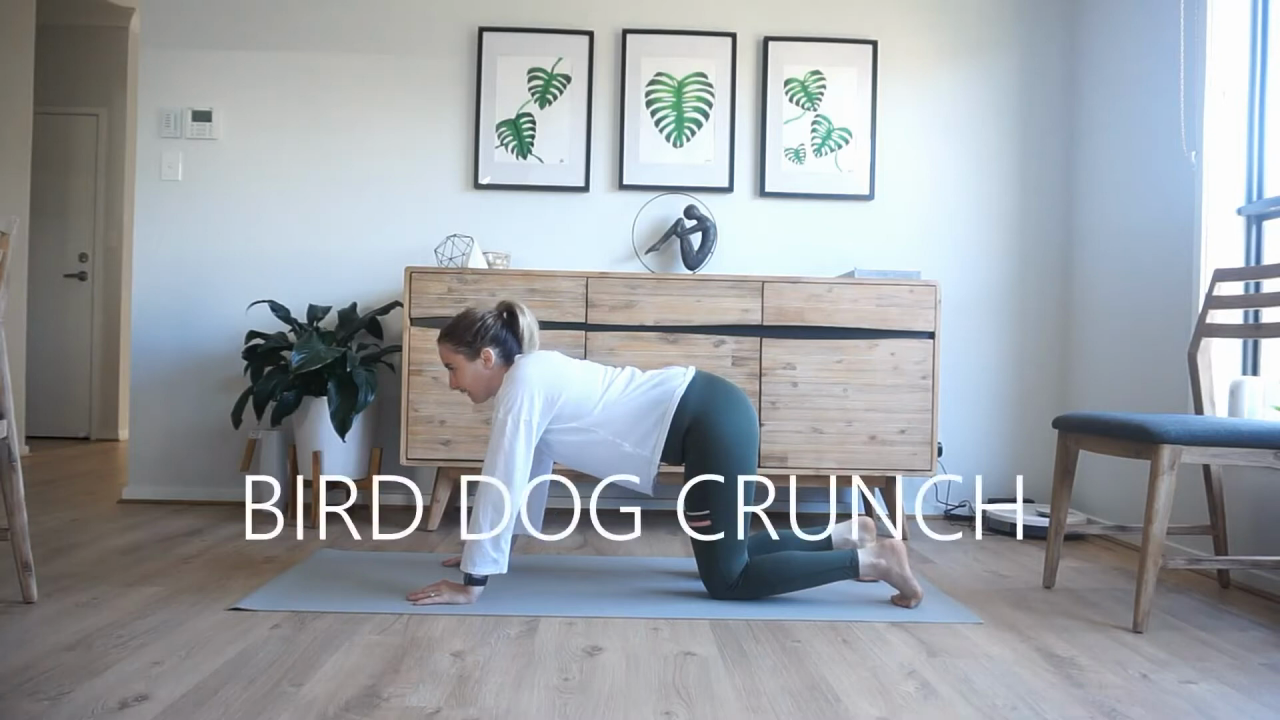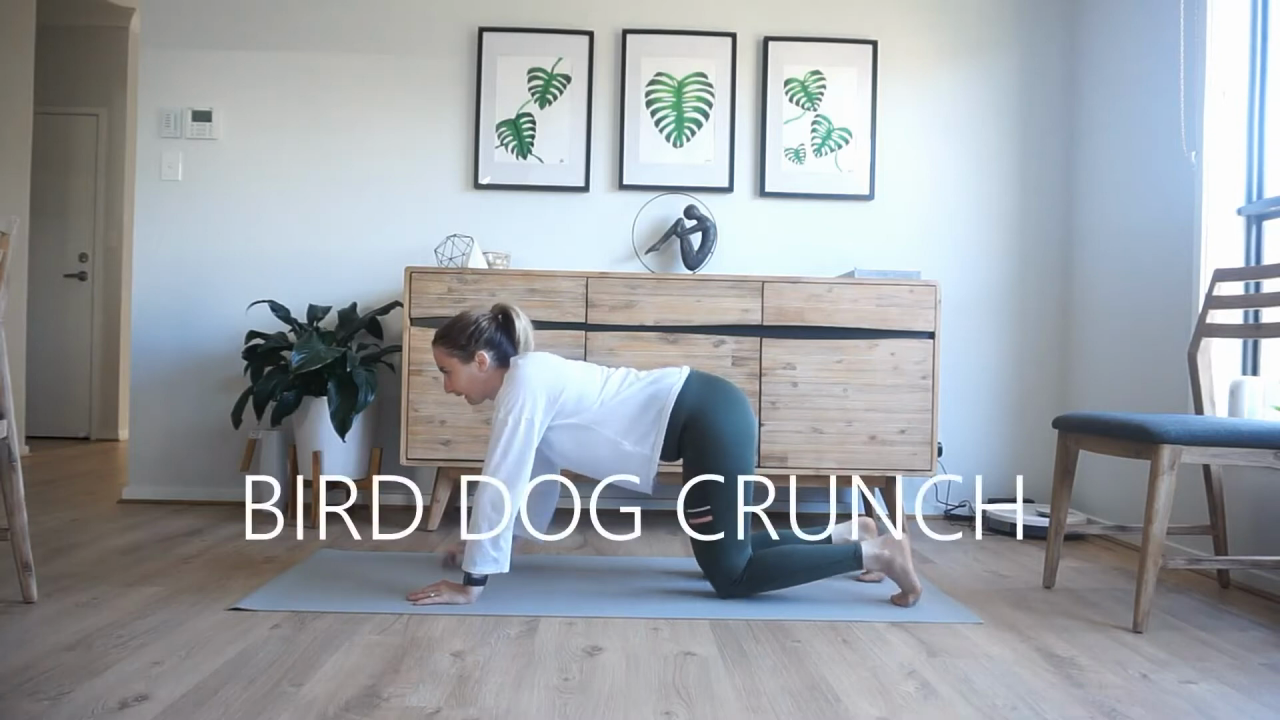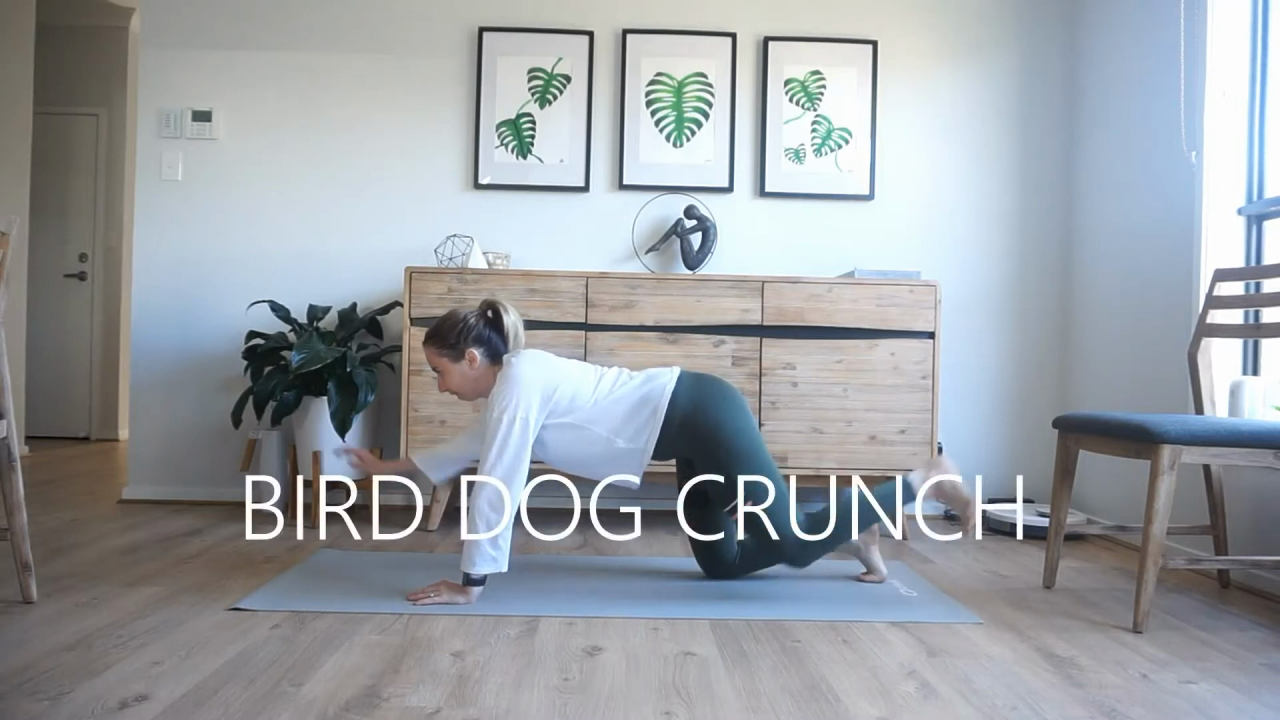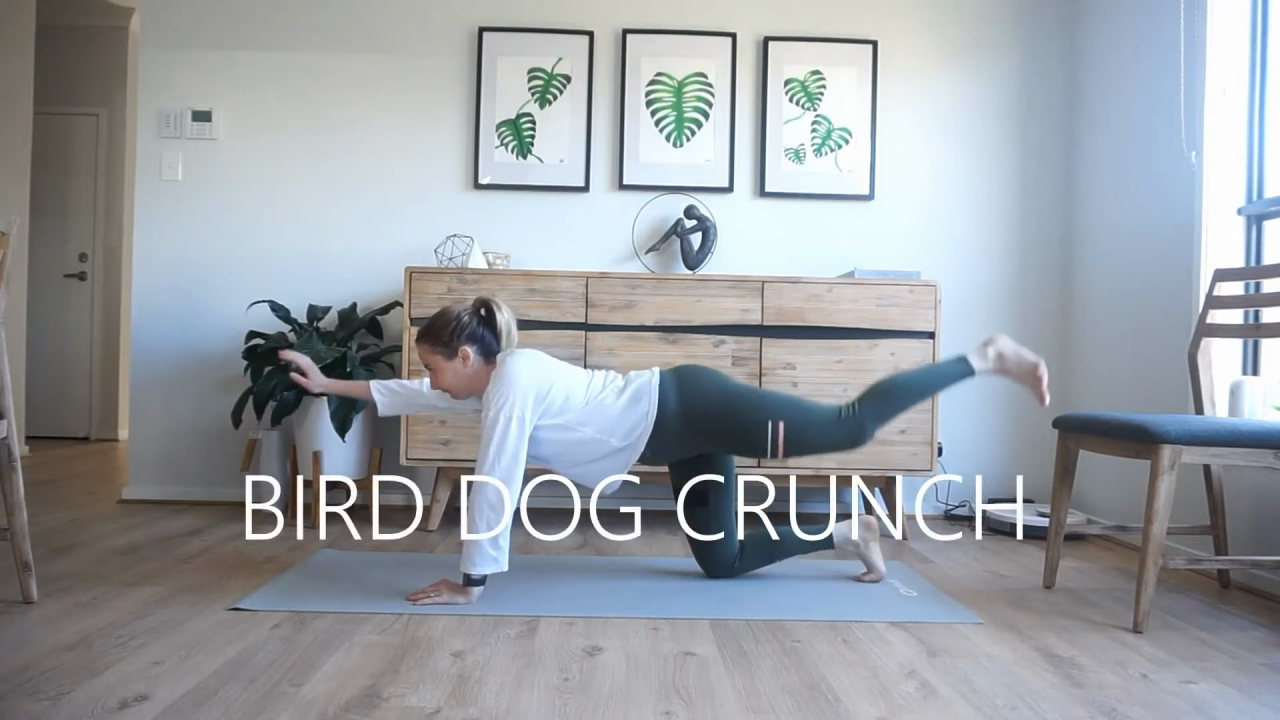
dt=0.3s
person 1, frame 1
left shoulder: (523, 382)
right shoulder: (535, 375)
left elbow: (500, 486)
right elbow: (527, 478)
left wrist: (471, 581)
right wrist: (484, 551)
left hip: (712, 416)
right hip: (706, 414)
left knee: (726, 579)
right knee: (722, 553)
left ankle: (871, 559)
right ankle: (846, 534)
person 1, frame 2
left shoulder: (522, 384)
right shoulder: (531, 379)
left elbow: (499, 486)
right elbow: (535, 476)
left wrist: (470, 583)
right wrist: (477, 547)
left hip: (708, 416)
right hip: (702, 417)
left knee: (730, 575)
right knee: (720, 556)
left ankle: (873, 552)
right ankle: (846, 535)
person 1, frame 3
left shoulder: (517, 381)
right shoulder: (514, 378)
left elbow: (497, 485)
right elbow: (475, 442)
left wrist: (470, 582)
right wrist: (397, 465)
left hip: (700, 412)
right hip: (691, 422)
left knee: (797, 542)
right knee: (721, 559)
left ankle: (925, 479)
right ankle: (850, 533)
person 1, frame 4
left shoulder: (510, 382)
right shoulder: (498, 375)
left elbow: (494, 489)
right elbow: (415, 396)
left wrist: (471, 582)
right wrist: (332, 383)
left hip: (693, 409)
right hip: (687, 427)
left knee: (849, 424)
right knee: (721, 561)
left ankle: (987, 357)
right ankle: (850, 534)
